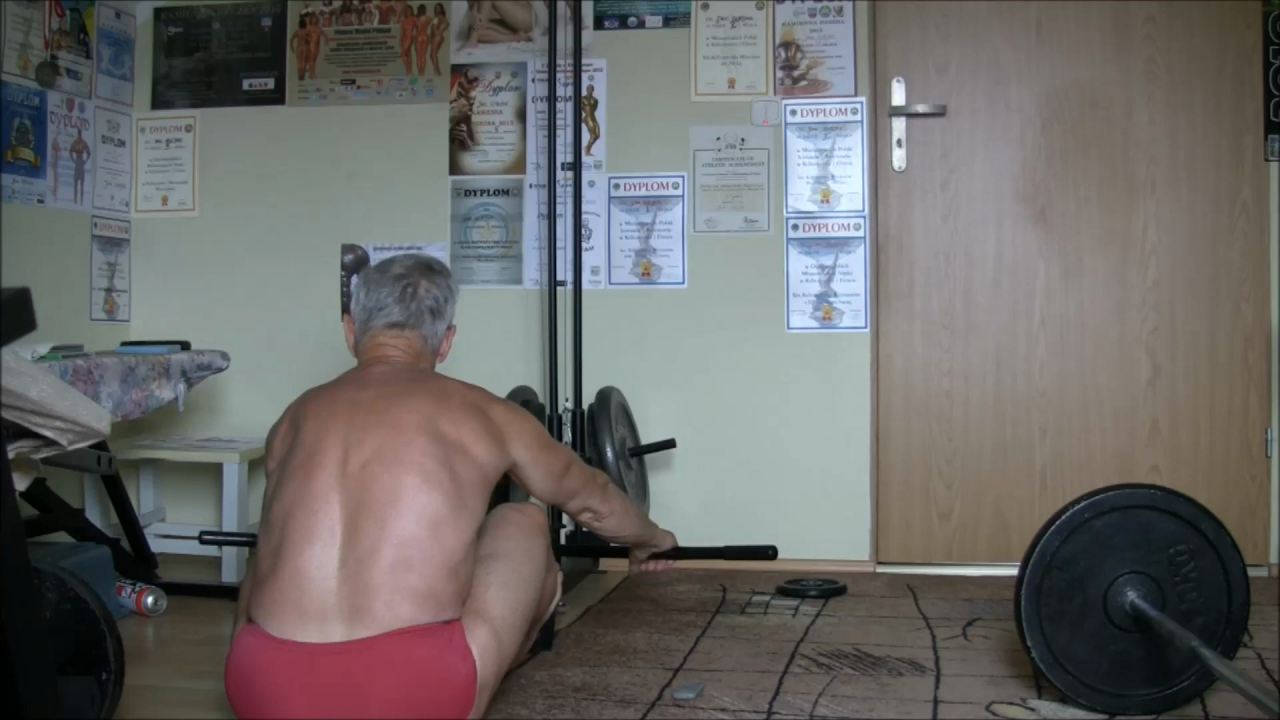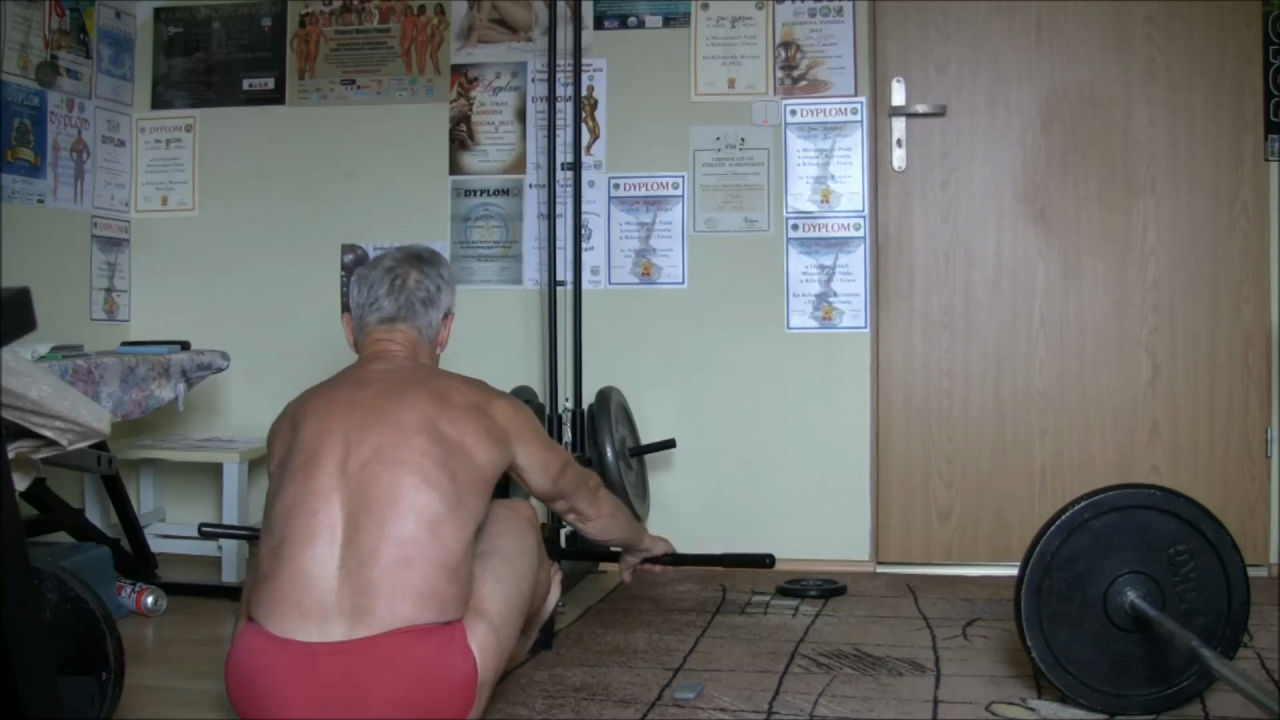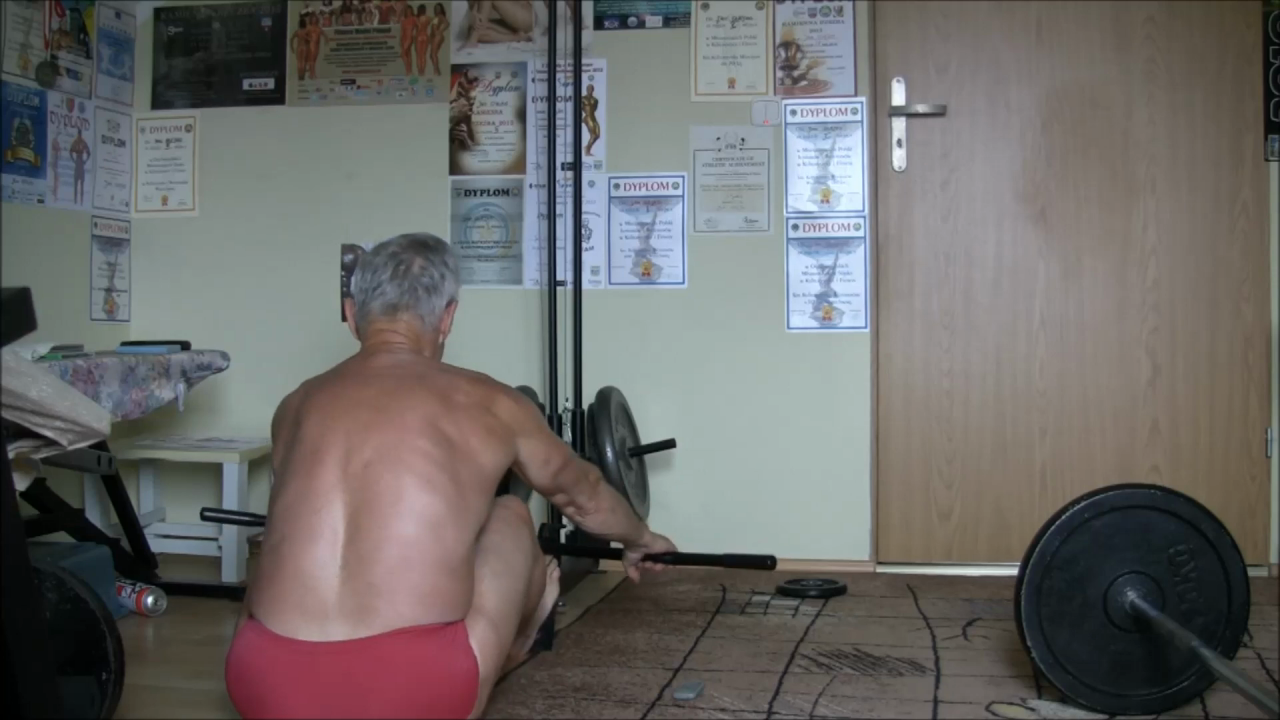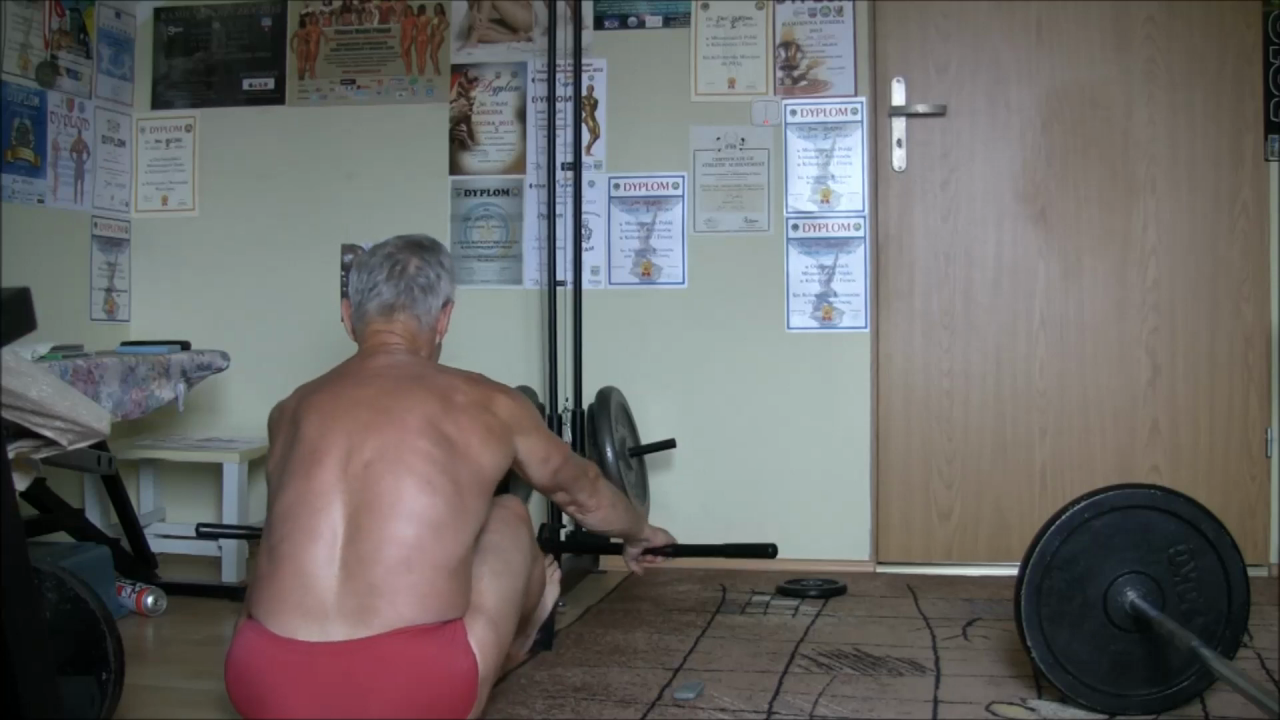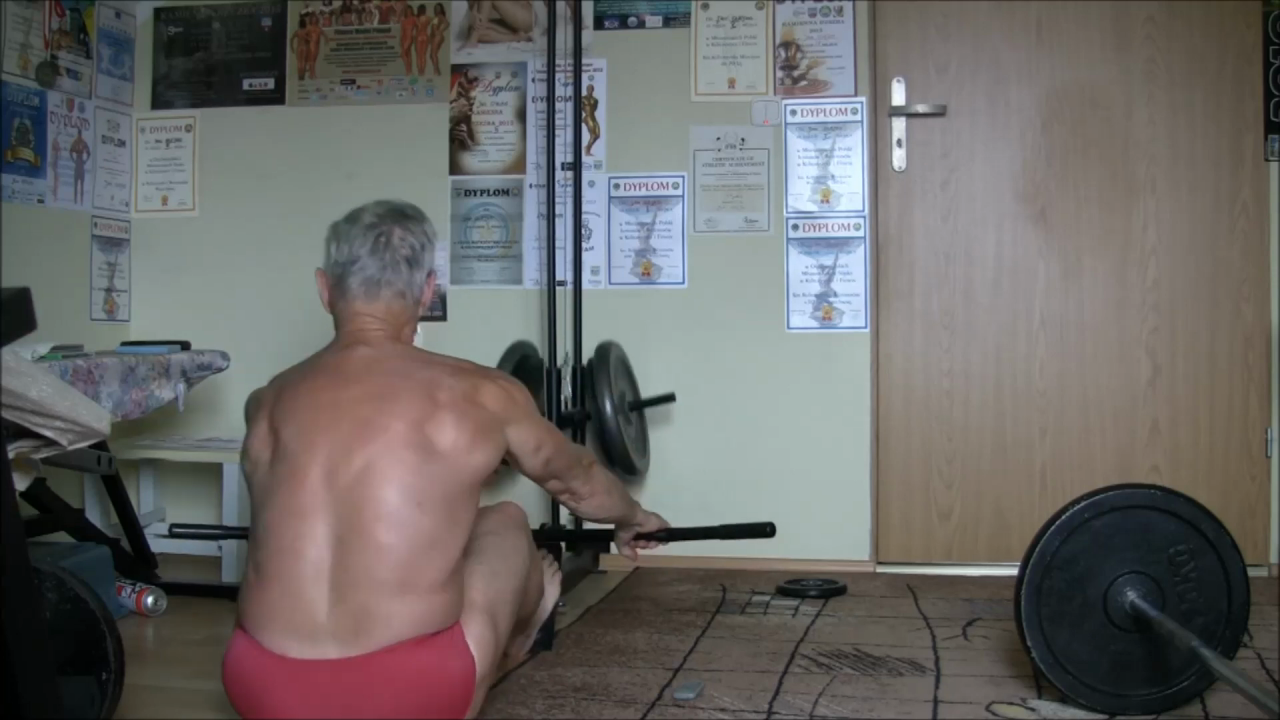
dt=0.5s
person 1, frame 1
left shoulder: (295, 417)
right shoulder: (485, 412)
right elbow: (594, 502)
right wrist: (649, 539)
right knee: (524, 522)
right ankle: (512, 648)
person 1, frame 2
left shoulder: (295, 414)
right shoulder: (485, 408)
right elbow: (585, 502)
right wrist: (640, 544)
right knee: (515, 518)
right ankle: (509, 648)
person 1, frame 3
left shoulder: (296, 406)
right shoulder: (489, 404)
right elbow: (584, 495)
right wrist: (639, 538)
right knee: (510, 518)
right ankle: (513, 642)
person 1, frame 4
left shoulder: (290, 411)
right shoulder: (489, 404)
right elbow: (583, 492)
right wrist: (639, 532)
right knee: (508, 517)
right ankle: (516, 642)
person 1, frame 5
left shoulder: (268, 402)
right shoulder: (479, 394)
right elbow: (578, 478)
right wrist: (633, 518)
right knee: (506, 523)
right ankle: (517, 638)
